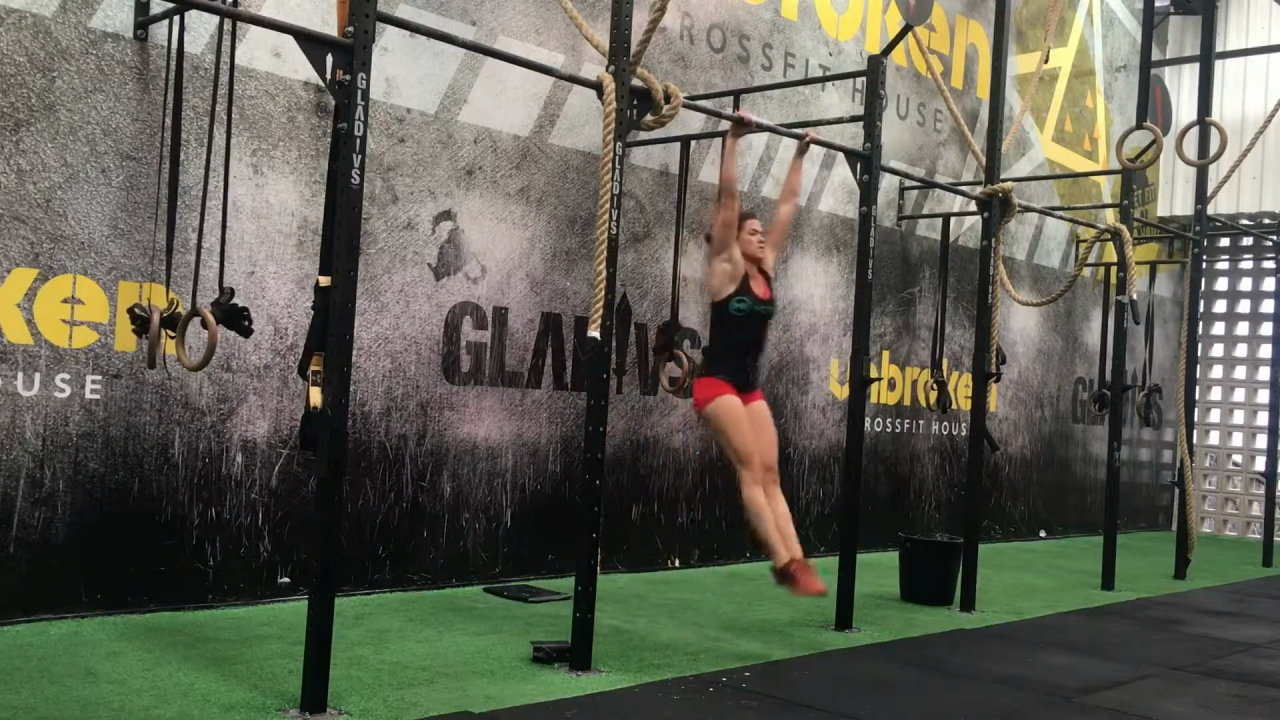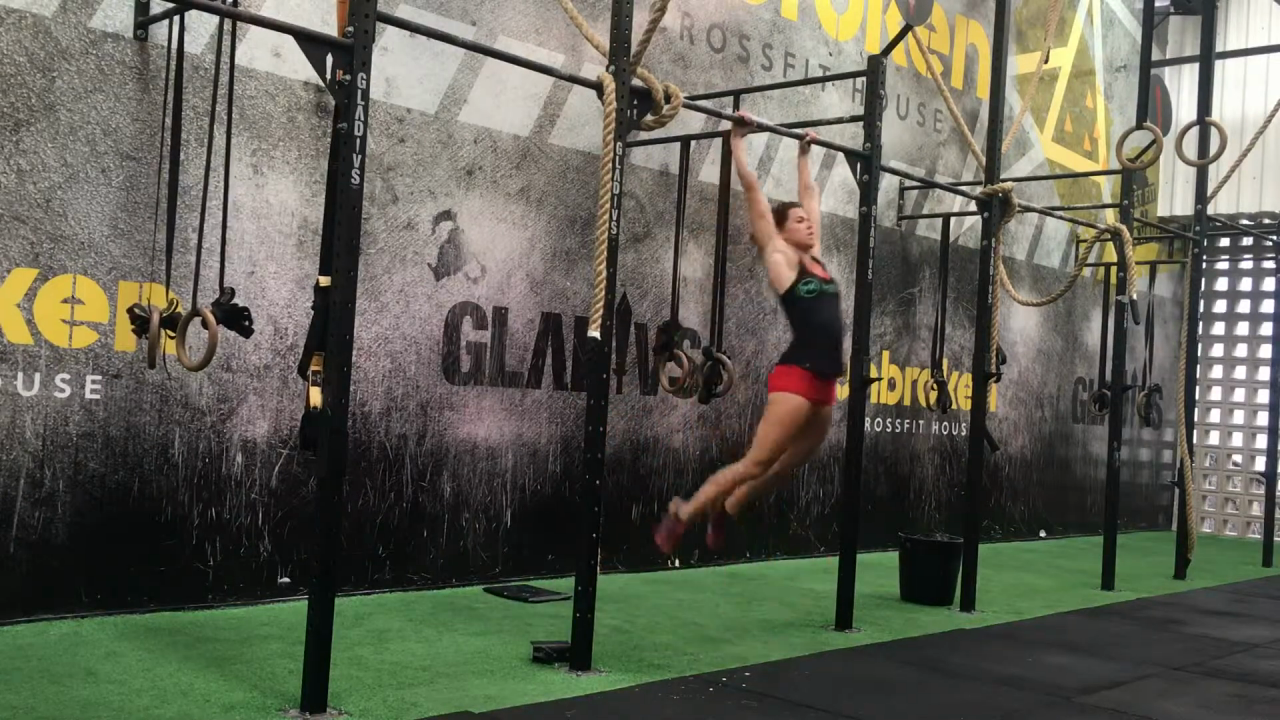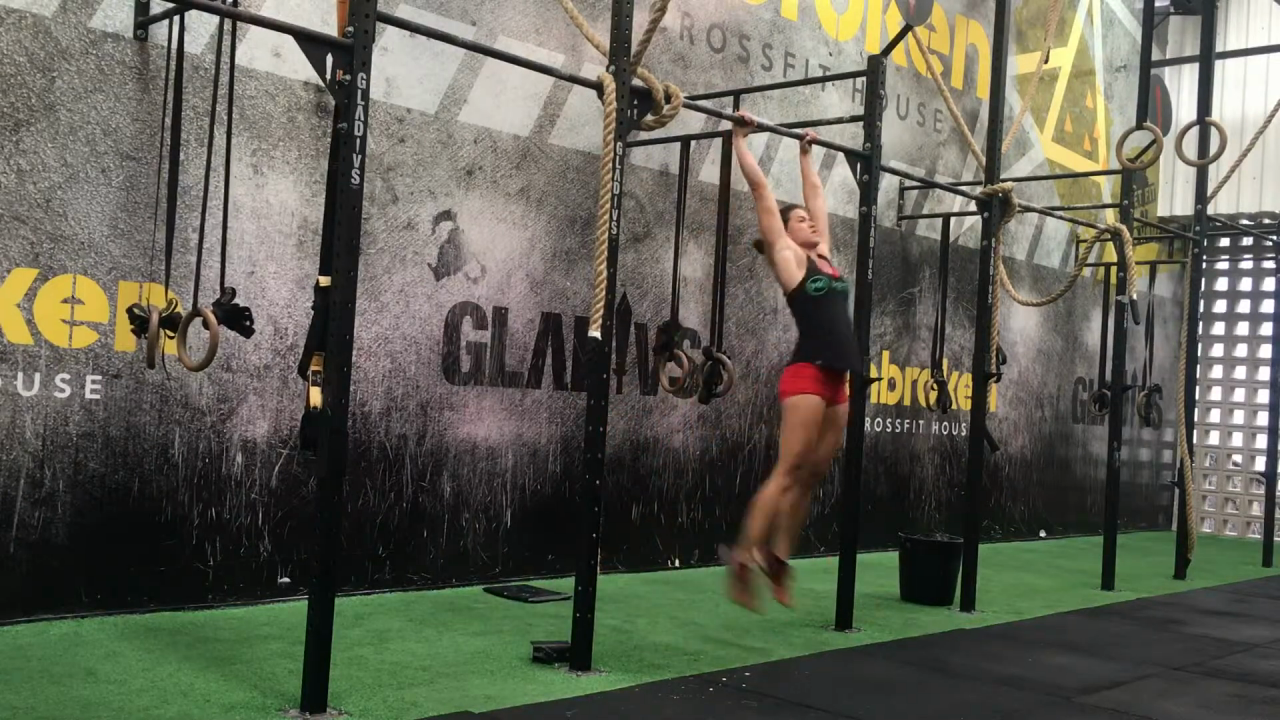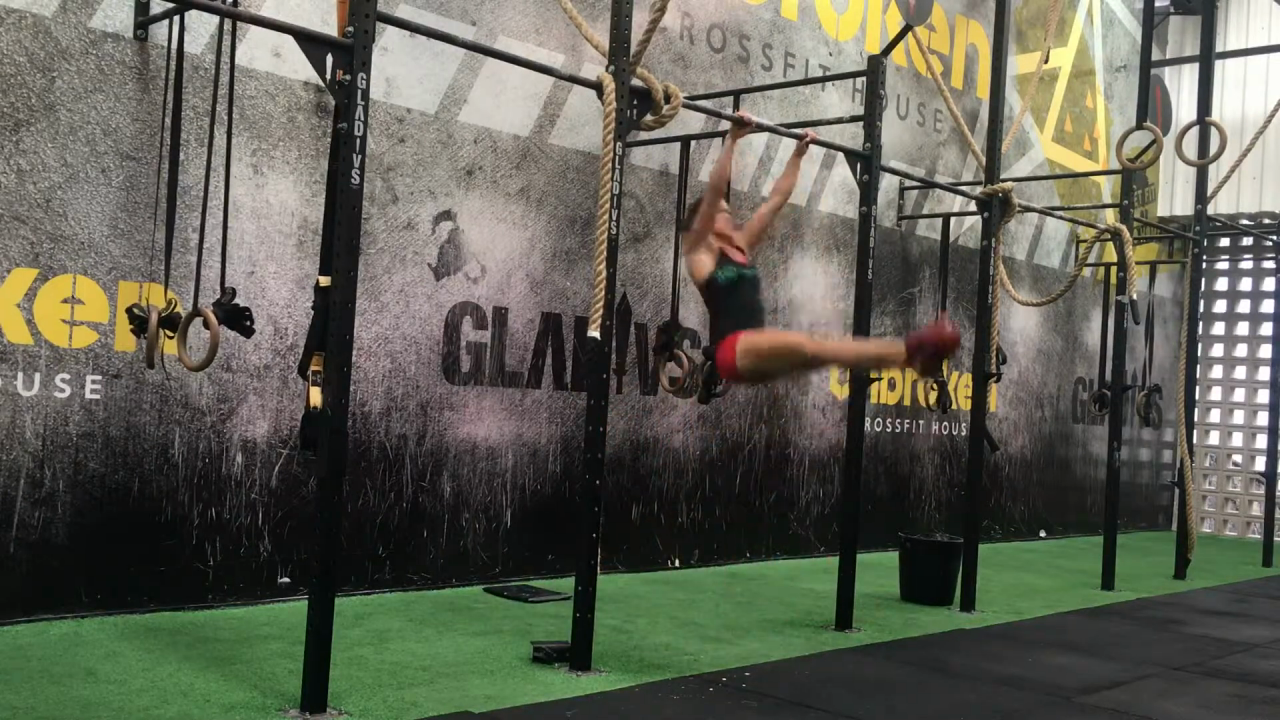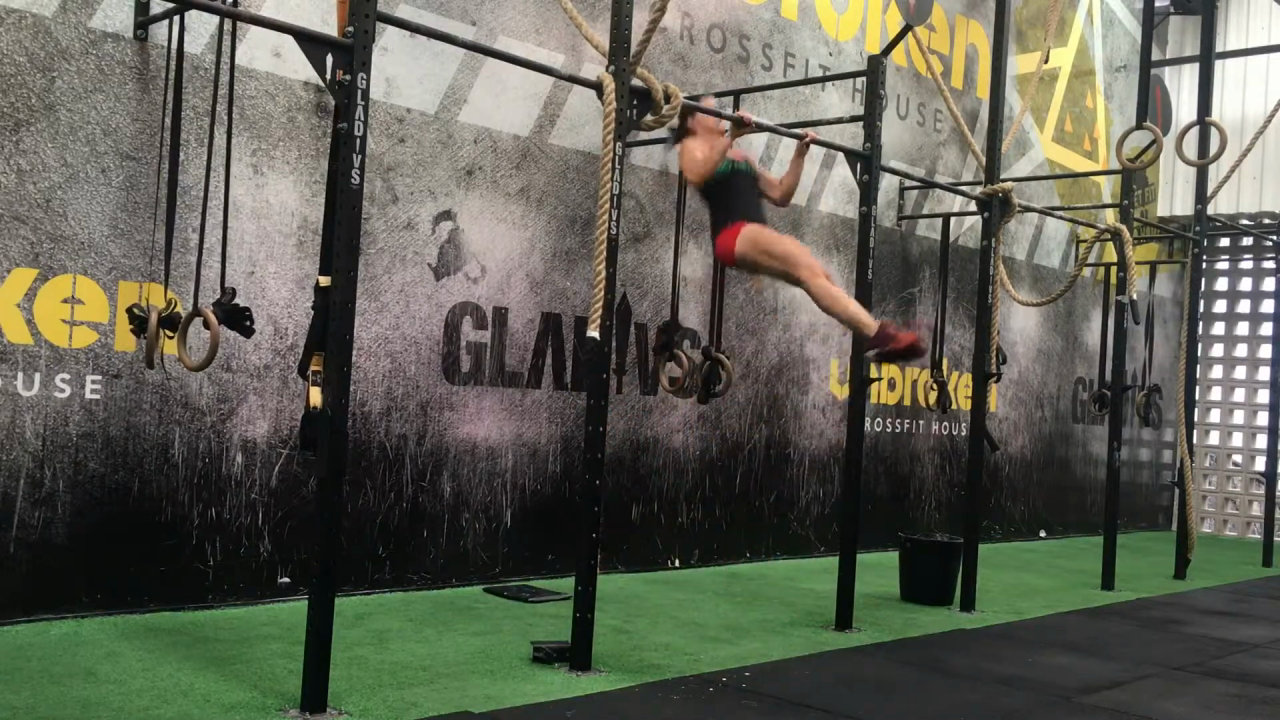
dt=0.3s
person 1, frame 1
left shoulder: (765, 267)
right shoulder: (725, 266)
left elbow: (787, 204)
right elbow: (726, 199)
left wrist: (800, 154)
right wrist: (732, 139)
left hip: (749, 388)
right hip: (716, 385)
left knee: (769, 474)
right knee: (753, 471)
left ankle: (794, 559)
right ankle: (786, 563)
person 1, frame 2
left shoulder: (815, 257)
right shoulder: (778, 255)
left elbow: (810, 195)
right elbow: (754, 192)
left wrist: (804, 154)
right wrist: (737, 141)
left hip: (825, 381)
right hip: (798, 376)
left knee: (787, 466)
right knee: (757, 463)
left ankle: (723, 511)
right ankle: (680, 514)
person 1, frame 3
left shoulder: (823, 256)
right shoulder: (788, 256)
left elbow: (815, 196)
right elbow: (760, 190)
left wrist: (805, 154)
right wrist: (740, 140)
left hip: (834, 382)
right hip: (808, 375)
left knee: (810, 478)
right knee: (789, 475)
left ankle: (776, 558)
right ankle: (743, 556)
person 1, frame 4
left shoulder: (740, 246)
right shoulder: (699, 251)
left elbow: (776, 201)
right elbow: (713, 195)
left wrist: (798, 154)
right wrist: (731, 140)
left hip: (761, 346)
right hip: (735, 349)
right knee: (810, 346)
right ankle: (910, 350)
person 1, frame 5
left shoulder: (738, 155)
right shoulder: (694, 144)
left elbow: (781, 194)
right elbow: (698, 174)
left wrist: (799, 154)
right wrist: (732, 135)
left hip: (757, 231)
right hip: (736, 235)
left knee: (819, 275)
right knee: (812, 271)
left ankle: (880, 334)
right ankle: (877, 333)
